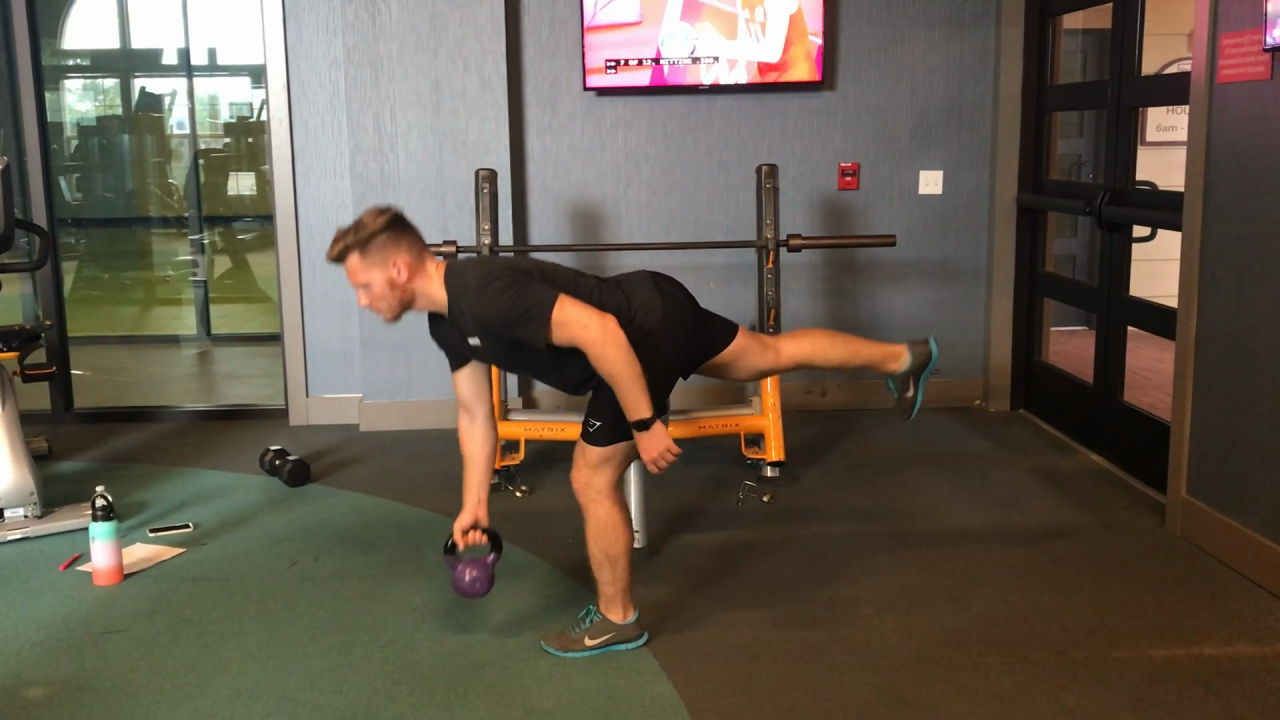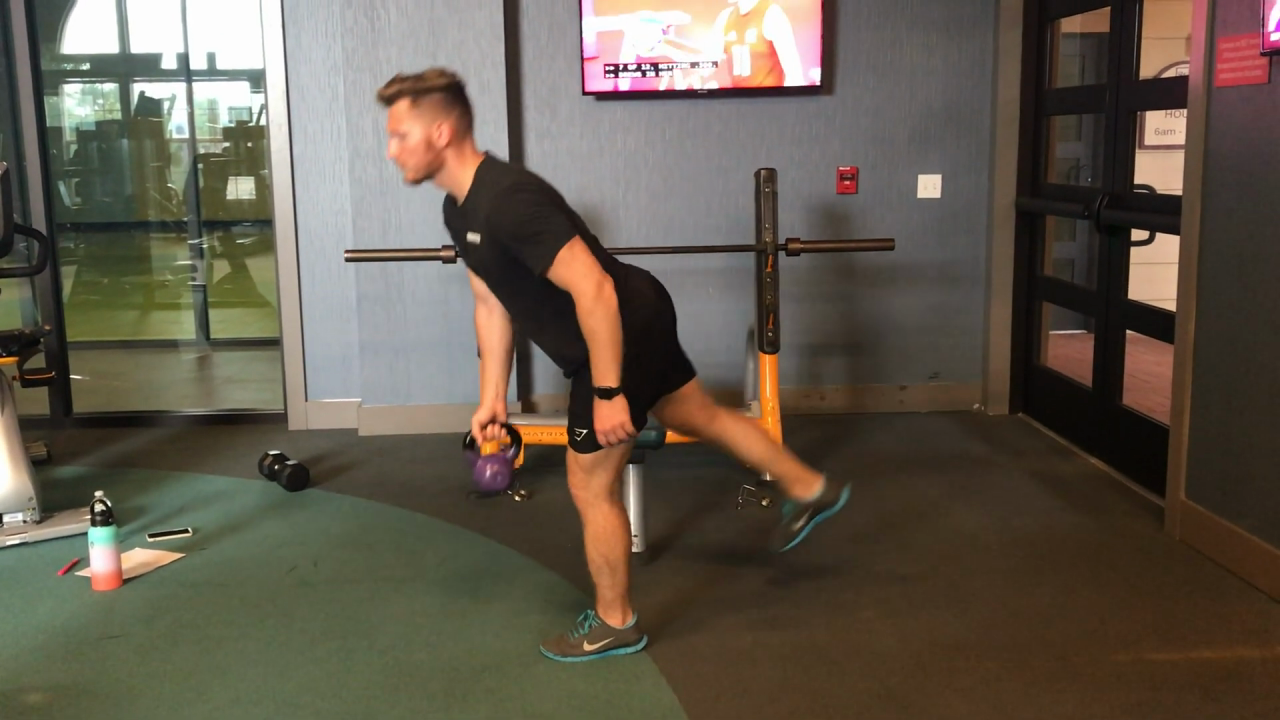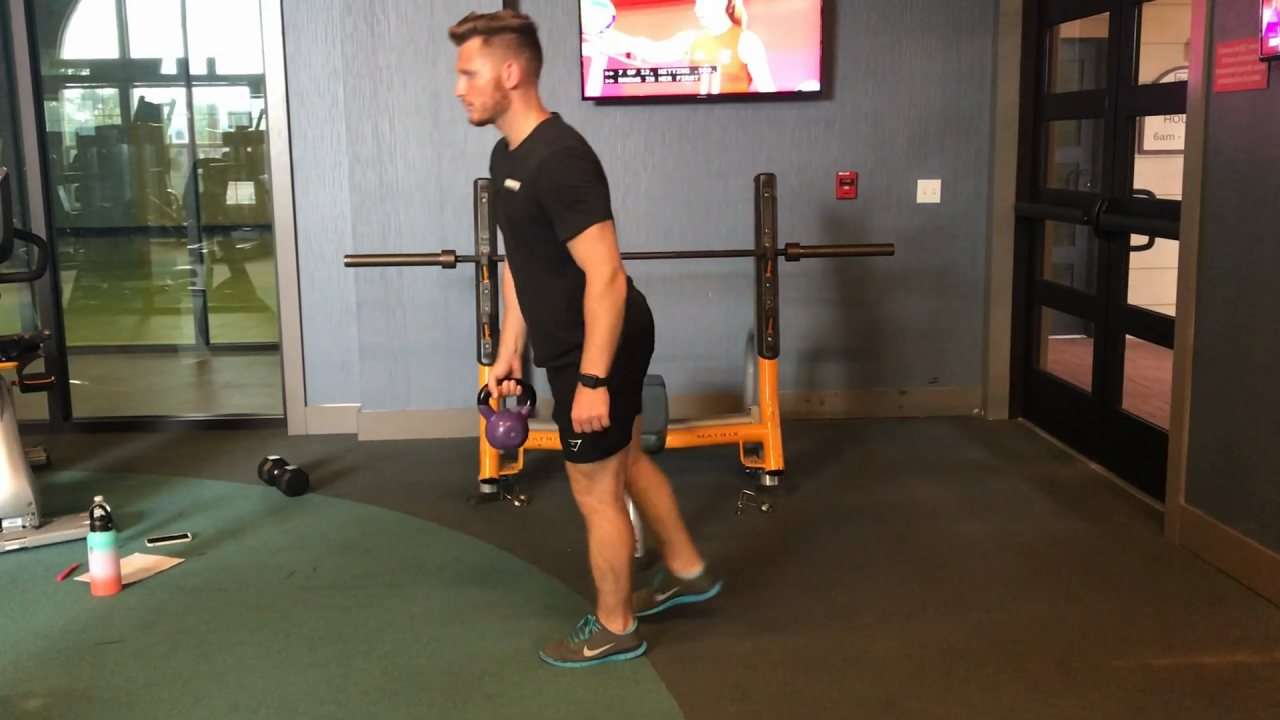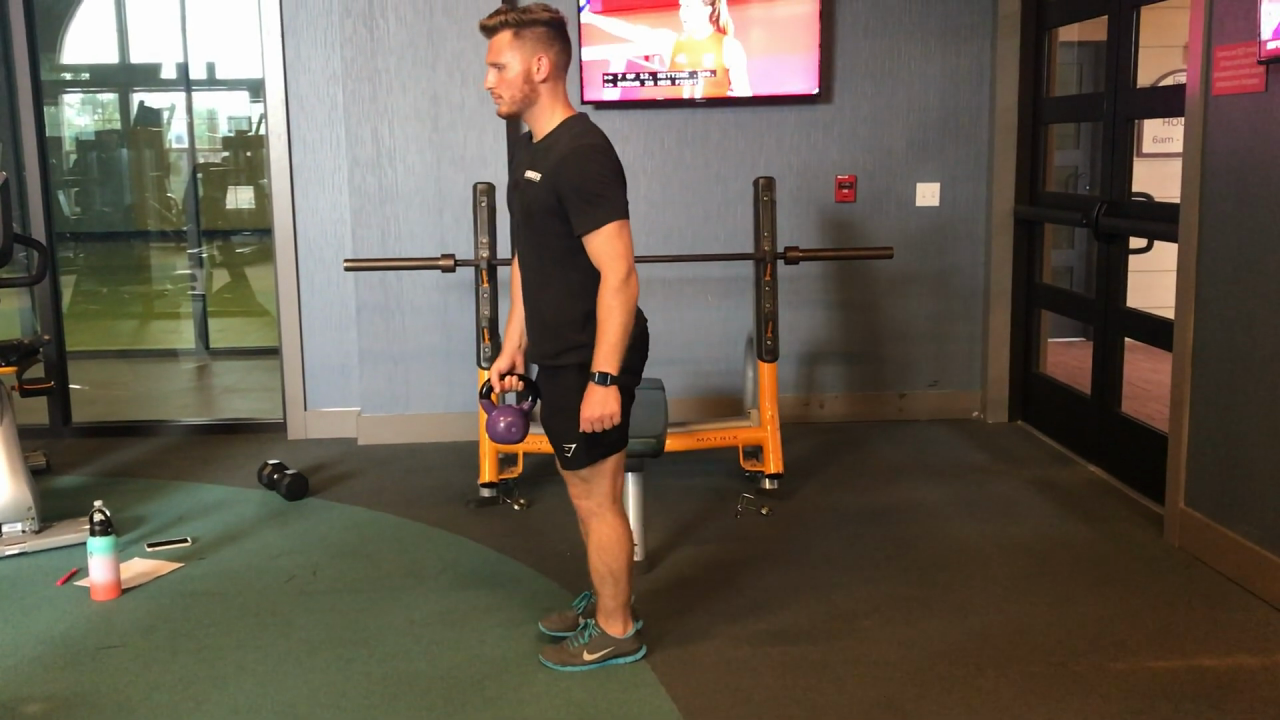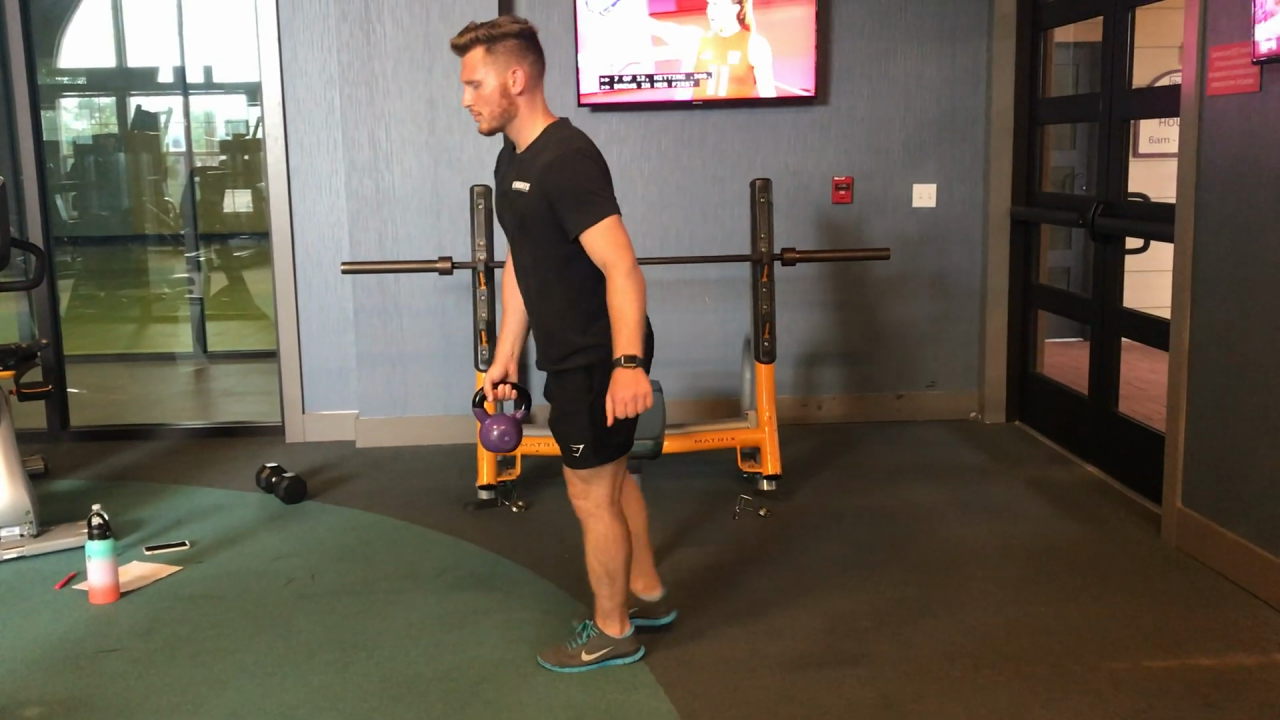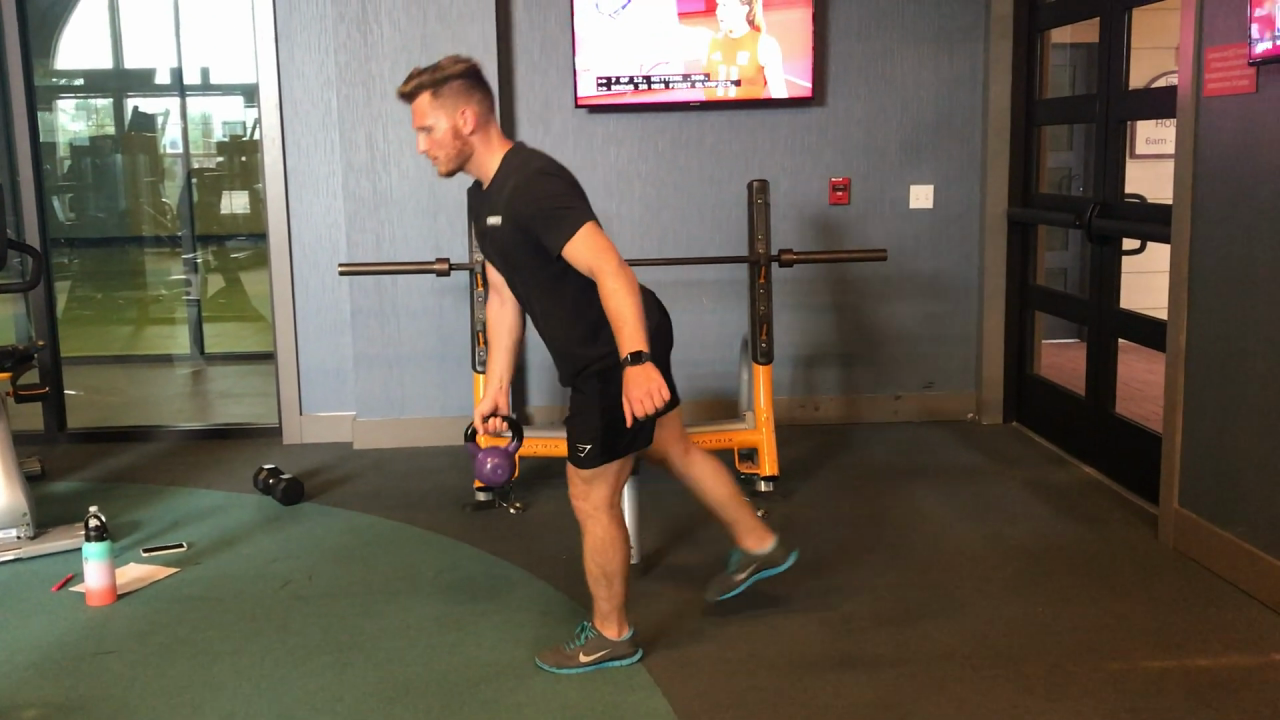
dt=0.4s
person 1, frame 1
left shoulder: (486, 296)
right shoulder: (450, 319)
left elbow: (601, 333)
right elbow: (474, 414)
left wrist: (644, 424)
right wrist: (473, 505)
left hip: (648, 328)
right hip: (655, 307)
left knee: (592, 479)
right knee: (770, 355)
left ankle: (616, 619)
right ankle: (900, 359)
person 1, frame 2
left shoulder: (506, 201)
right shoulder: (460, 207)
left elbow: (594, 290)
right elbow: (491, 304)
left wrist: (607, 393)
right wrist: (492, 398)
left hip: (624, 326)
right hip: (637, 316)
left knee: (589, 484)
right knee: (704, 418)
left ankle: (615, 625)
right ankle: (810, 489)
person 1, frame 3
left shoulder: (559, 159)
right shoulder: (509, 154)
left elbow: (605, 277)
right elbow: (519, 264)
left wrist: (593, 380)
right wrist: (509, 353)
left hip: (599, 346)
right hip: (583, 343)
left knee: (596, 492)
right knee: (627, 460)
left ankle: (615, 629)
right ankle: (686, 570)
person 1, frame 4
left shoulder: (582, 155)
right shoulder: (531, 149)
left elbow: (619, 275)
left wrist: (605, 379)
right wrist: (514, 345)
left hip: (589, 359)
right hip: (561, 354)
left knee: (594, 496)
right knee: (587, 488)
left ankle: (614, 632)
right ankle: (605, 600)
person 1, frame 5
left shoulder: (567, 160)
right shoulder: (513, 160)
left elbow: (621, 268)
left wrist: (629, 362)
right wrist: (505, 355)
left hip: (595, 359)
right hip: (571, 354)
left knee: (591, 496)
right knee: (609, 480)
left ankle: (612, 633)
right ankle: (645, 592)
person 1, frame 6
left shoulder: (531, 185)
right shoulder: (484, 196)
left elbow: (612, 273)
right elbow: (503, 296)
left wrist: (636, 362)
right wrist: (496, 389)
left hip: (617, 358)
right hip: (614, 350)
left knee: (592, 497)
right knee: (674, 448)
left ankle: (610, 636)
right ankle: (759, 544)
